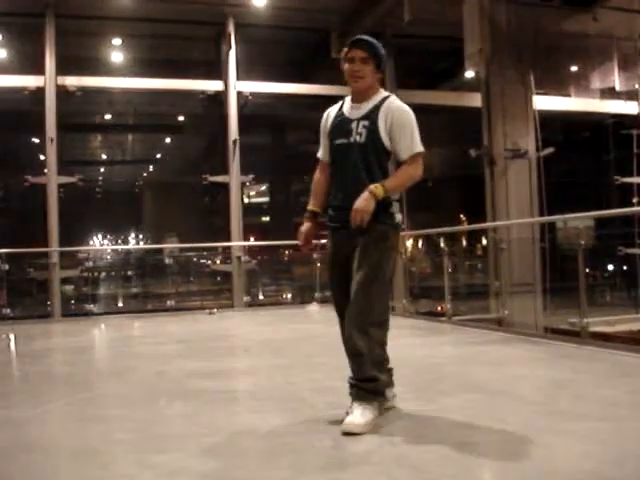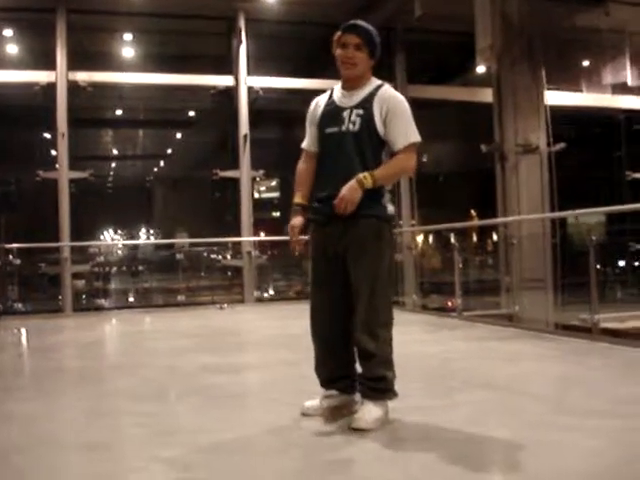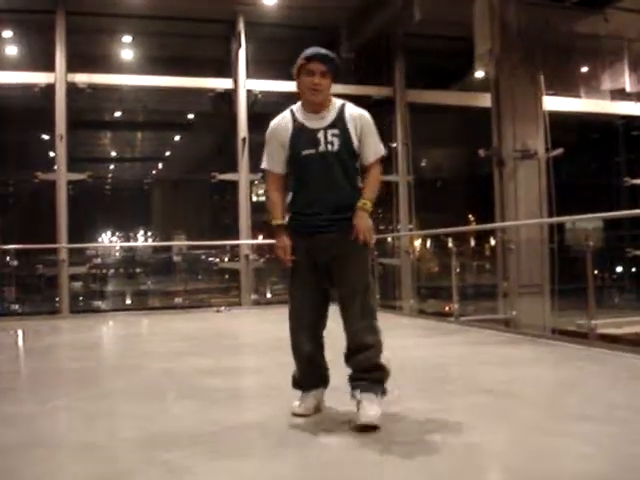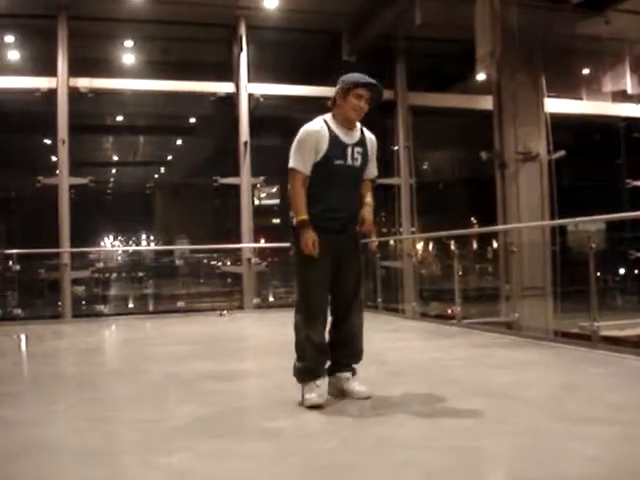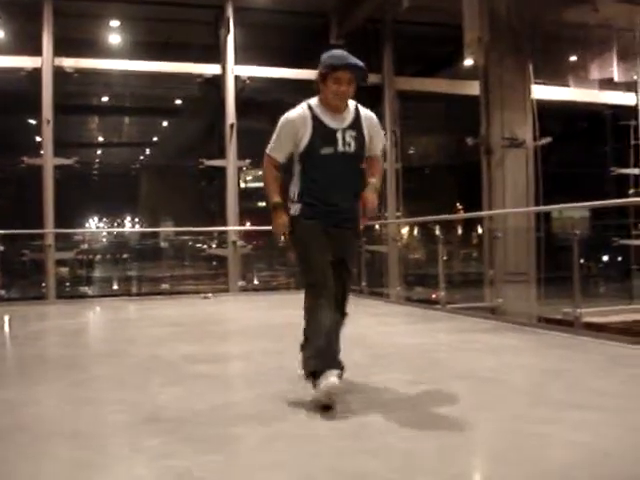
dt=1s
person 1, frame 1
left shoulder: (394, 111)
right shoulder: (332, 115)
left elbow: (414, 167)
left wrist: (374, 192)
right wrist: (311, 215)
left hip: (378, 225)
right hip: (340, 225)
left knee: (365, 311)
right knee: (348, 311)
left ankle: (367, 397)
right ankle: (380, 386)
person 1, frame 2
left shoulder: (387, 100)
right shoulder: (320, 104)
left elbow: (408, 159)
right elbow: (308, 160)
left wrist: (362, 182)
right wrist: (299, 209)
left hip: (369, 219)
right hip: (324, 221)
left knee: (370, 311)
right knee: (326, 311)
left ankle: (375, 395)
right ankle: (339, 388)
person 1, frame 3
left shoulder: (356, 117)
right shoulder: (281, 126)
left elbow: (374, 168)
right elbow: (275, 182)
left wrist: (364, 209)
right wrist: (280, 229)
left hip: (346, 231)
right hip: (303, 236)
left knee: (360, 312)
right knee: (304, 317)
left ankle: (369, 389)
right ankle: (312, 387)
person 1, frame 4
left shoulder: (368, 139)
right shoulder: (313, 132)
right elbow: (296, 182)
left wrist: (367, 207)
right wrist: (304, 226)
left hip: (349, 234)
right hip: (315, 233)
left knee: (349, 305)
right knee: (312, 305)
left ankle: (341, 373)
right ankle: (312, 379)
person 1, frame 5
left shoulder: (366, 119)
right shoulder: (297, 119)
left elbow: (374, 157)
right elbow: (271, 163)
left wrist: (371, 187)
right wrist: (278, 207)
left hip: (347, 221)
right hip: (308, 220)
left knee: (338, 295)
right knee: (320, 291)
left ankle: (317, 358)
right ankle: (324, 371)
